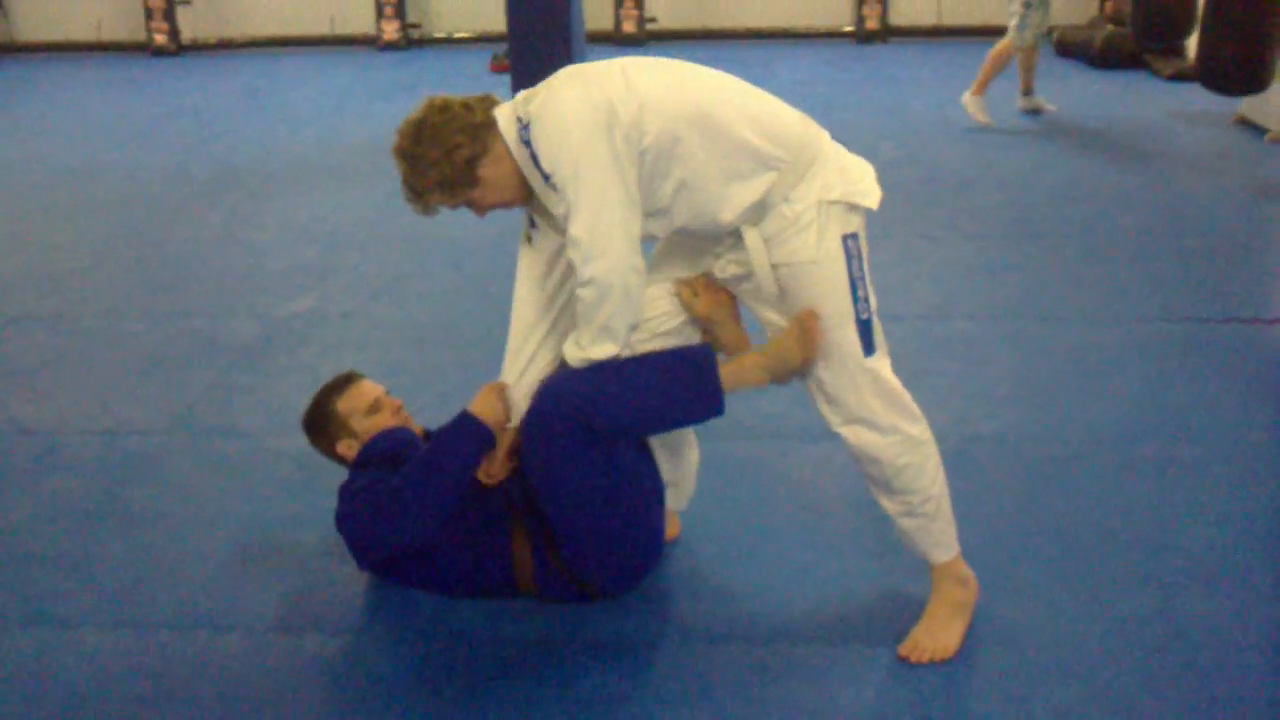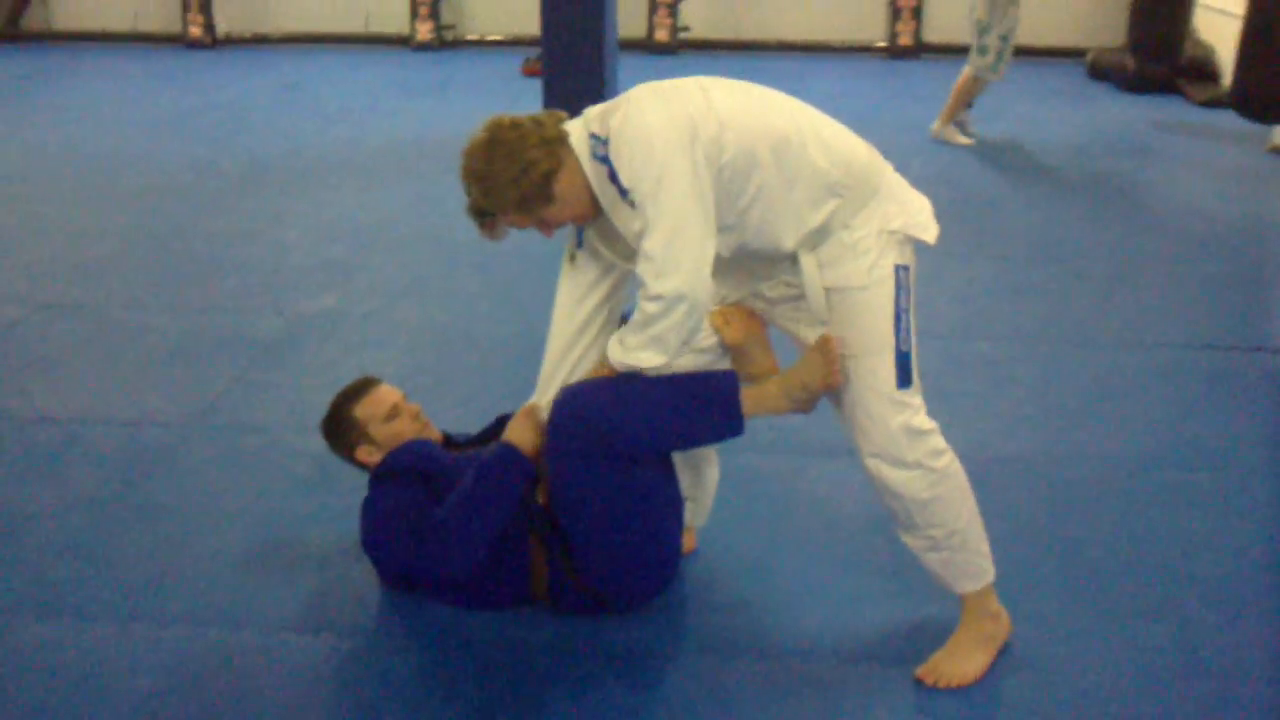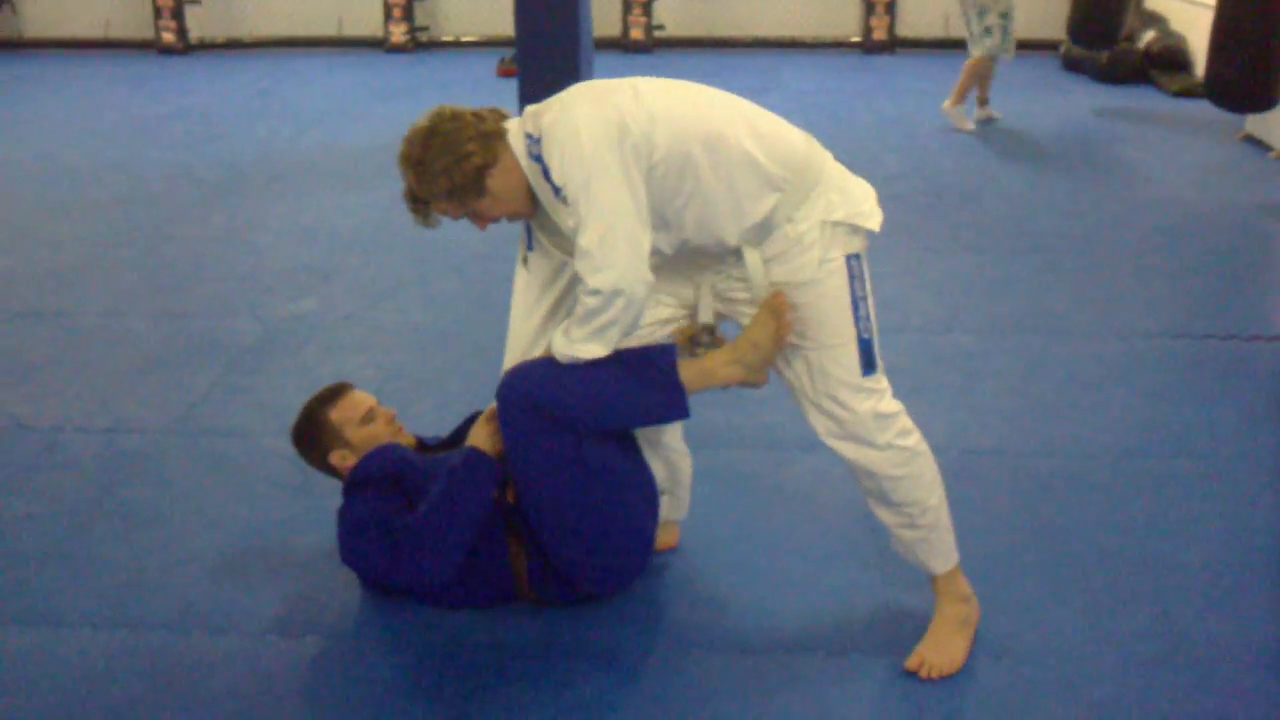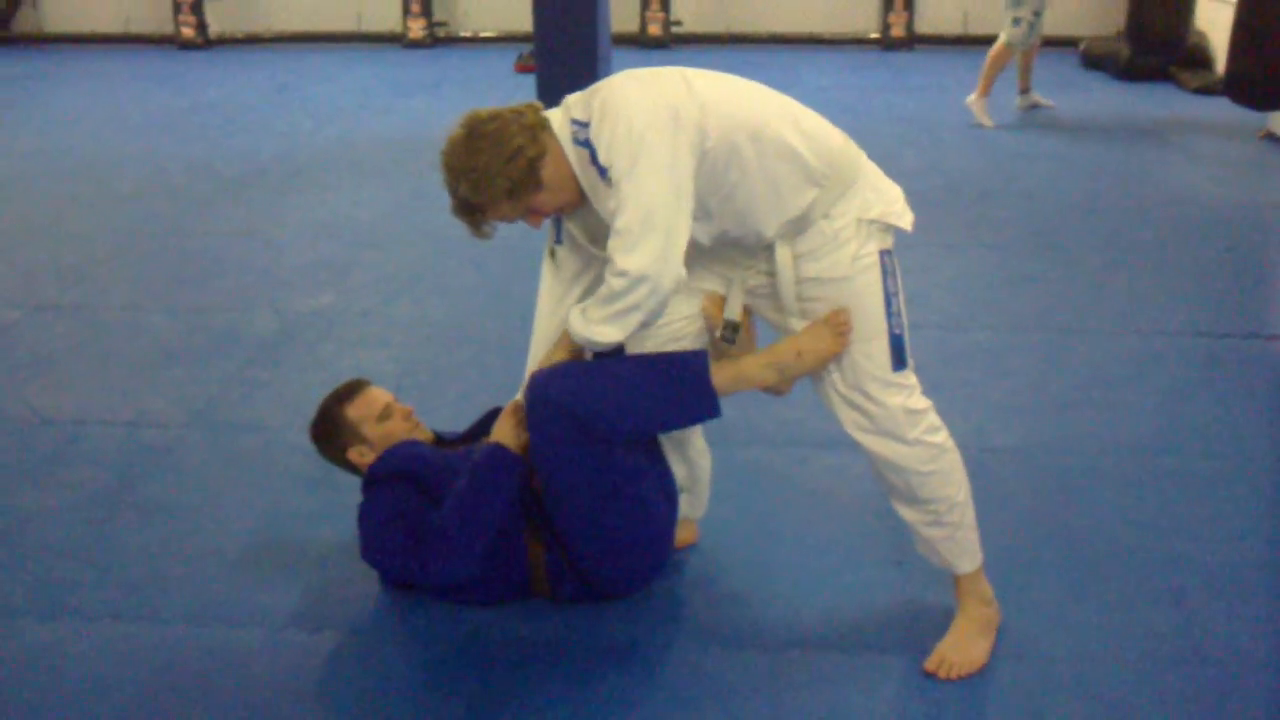
dt=0.7s
person 1, frame 1
left shoulder: (566, 123)
right shoulder: (540, 149)
left elbow: (609, 275)
right elbow: (543, 290)
left wrist: (575, 377)
right wrist: (515, 416)
left hip: (798, 202)
right hip: (715, 215)
left knee: (860, 400)
left ankle: (951, 576)
person 1, frame 2
left shoulder: (647, 140)
right shoulder: (594, 167)
left elbow: (678, 293)
right elbow: (584, 303)
left wrist: (610, 373)
left hip: (851, 229)
right hip: (760, 240)
left knee: (891, 434)
right knee: (676, 371)
left ankle: (982, 610)
person 1, frame 3
left shoulder: (576, 140)
right shoulder: (538, 162)
left elbow: (617, 288)
right elbow: (541, 296)
left wrist: (557, 365)
left hip: (798, 222)
left knee: (857, 415)
left ankle: (954, 595)
right ankle: (659, 522)
person 1, frame 4
left shoulder: (629, 123)
right shoulder: (574, 162)
left elbow: (645, 274)
right elbow: (567, 288)
left wrist: (569, 345)
left hip: (828, 220)
left knee: (885, 410)
left ankle: (976, 598)
person 2, frame 1
left shoulder: (427, 450)
right shoulder: (364, 506)
right elbow: (410, 516)
right wrist: (473, 426)
left hip: (611, 500)
right hip: (600, 548)
right knee: (564, 399)
left ankle: (712, 340)
right ankle: (758, 365)
person 2, frame 2
left shoulder: (452, 453)
right shoulder: (388, 515)
right elbow: (453, 552)
right wrist: (514, 456)
left hip: (640, 515)
right hip: (621, 560)
right knee: (579, 412)
right ankle: (780, 392)
person 2, frame 3
left shoulder: (426, 455)
right shoulder: (365, 520)
right elbow: (426, 561)
right wrist: (478, 458)
left hip: (617, 509)
right hip: (594, 548)
right knee: (525, 389)
right ankle: (728, 365)
person 2, frame 4
left shoulder: (439, 452)
right shoulder: (386, 517)
right elbow: (451, 558)
left wrist: (534, 438)
right wrist: (502, 453)
left hip: (633, 498)
right hip: (616, 545)
right knee: (552, 392)
left ankle: (727, 350)
right ankle: (762, 367)
